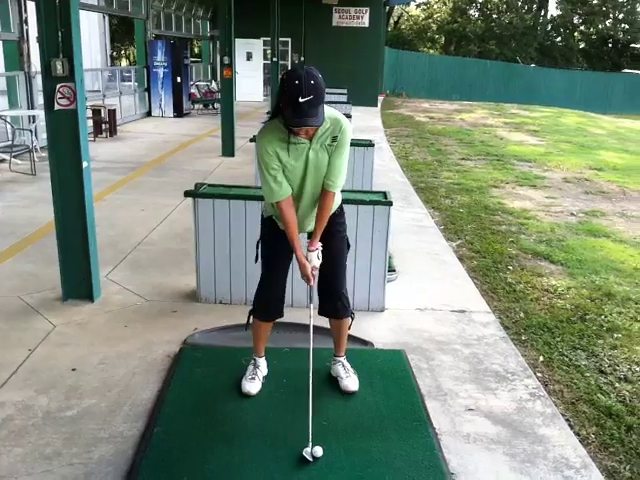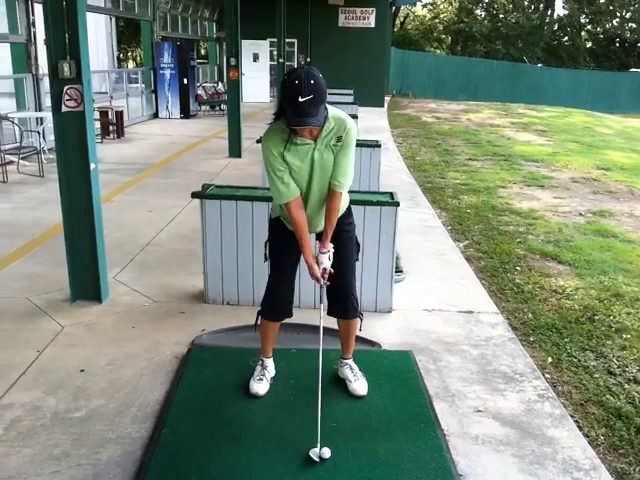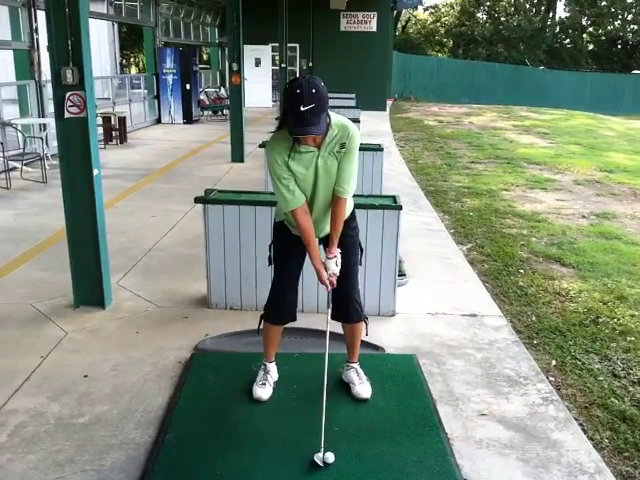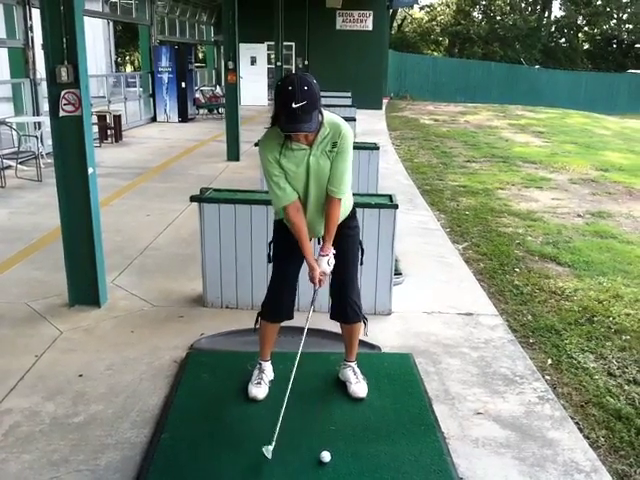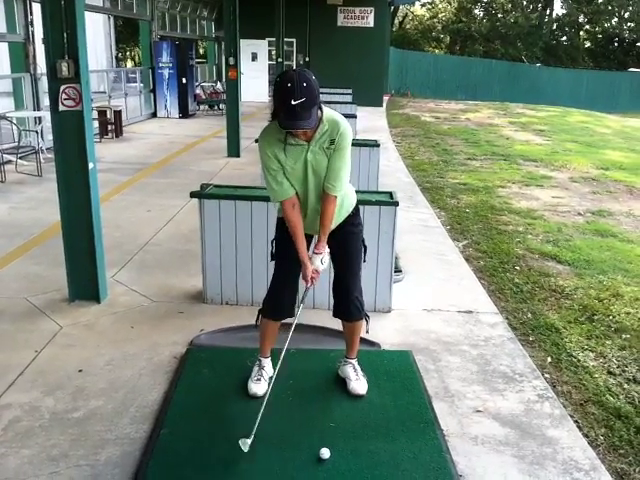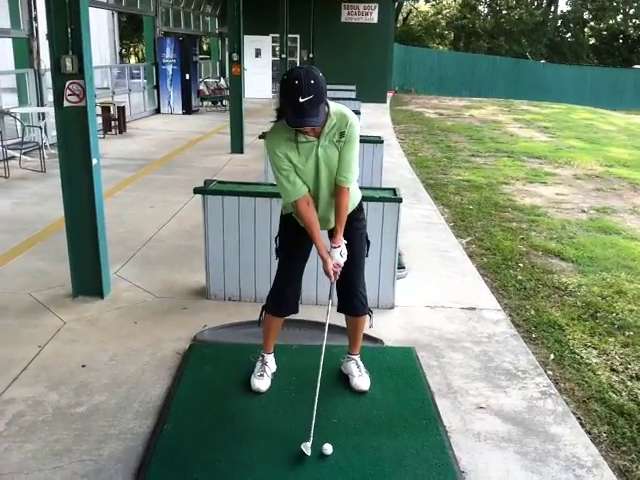
dt=0.4s
person 1, frame 1
left shoulder: (339, 127)
right shoulder: (268, 138)
left elbow: (330, 189)
right elbow: (283, 200)
left wrist: (316, 241)
right wrist: (300, 254)
left hip: (328, 215)
right hip: (280, 219)
left knee: (336, 290)
right knee: (269, 291)
left ankle: (340, 360)
right ankle: (258, 361)
person 1, frame 2
left shoulder: (344, 127)
right shoulder: (273, 140)
left elbow: (337, 189)
right elbow: (291, 202)
left wrist: (326, 243)
right wrist: (308, 256)
left hip: (335, 216)
right hip: (287, 221)
left knee: (345, 291)
right knee: (277, 292)
left ankle: (347, 362)
right ankle: (266, 362)
person 1, frame 3
left shoulder: (347, 133)
right shoulder: (277, 148)
left elbow: (341, 195)
right elbow: (298, 209)
left wrist: (333, 249)
right wrist: (318, 263)
left hip: (340, 220)
right hip: (291, 226)
left knee: (349, 295)
right knee: (281, 295)
left ankle: (353, 366)
right ankle: (269, 366)
person 1, frame 4
left shoulder: (340, 132)
right shoulder: (270, 145)
left elbow: (335, 196)
right elbow: (291, 206)
left wrist: (327, 248)
right wrist: (310, 260)
left hip: (340, 219)
right hip: (291, 224)
left knee: (348, 294)
right knee: (278, 293)
left ankle: (350, 365)
right ankle: (264, 365)
person 1, frame 5
left shoulder: (339, 129)
right shoulder: (269, 140)
left elbow: (332, 193)
right elbow: (289, 202)
left wrist: (322, 247)
right wrist: (304, 258)
left hip: (342, 215)
right hip: (294, 220)
left knee: (350, 292)
right knee: (280, 291)
left ankle: (350, 362)
right ankle: (263, 362)
person 1, frame 6
left shoulder: (346, 122)
right shoulder: (277, 140)
left elbow: (344, 185)
right elbow: (301, 200)
left wrist: (338, 239)
right wrist: (323, 253)
left hip: (346, 211)
right hip: (299, 217)
left knee: (354, 288)
right knee: (284, 287)
left ankle: (353, 358)
right ankle: (267, 358)
